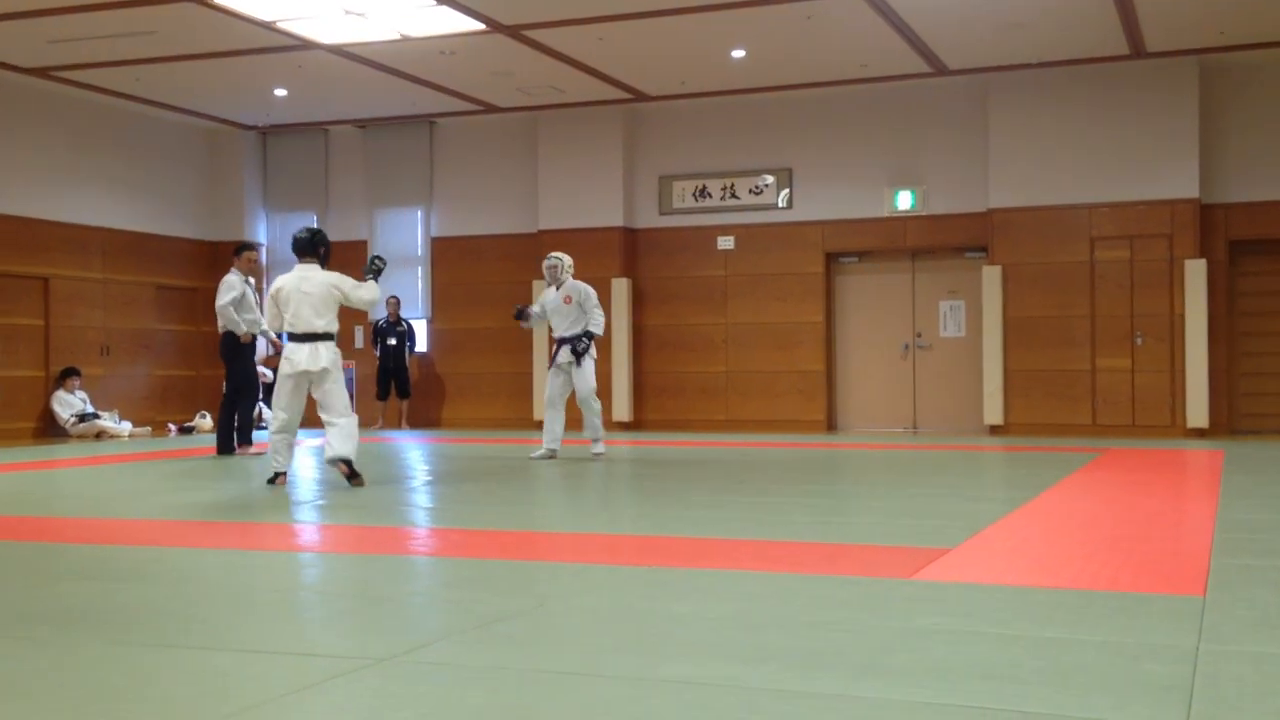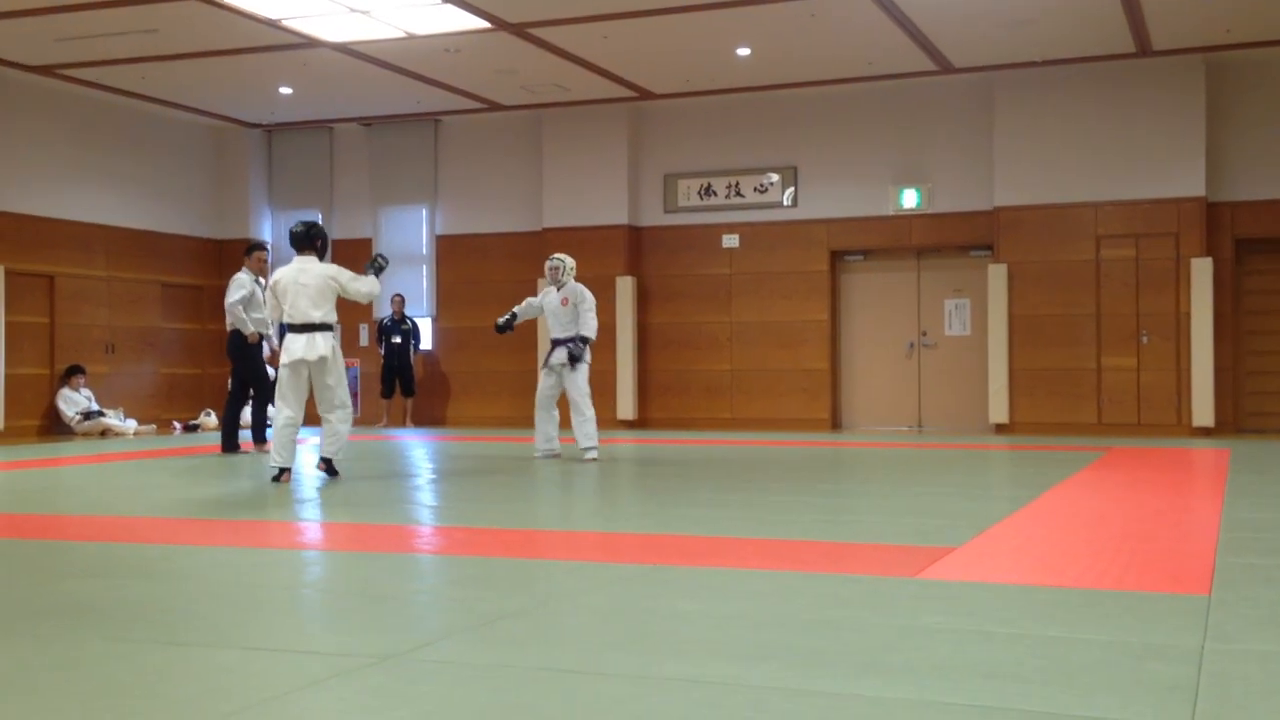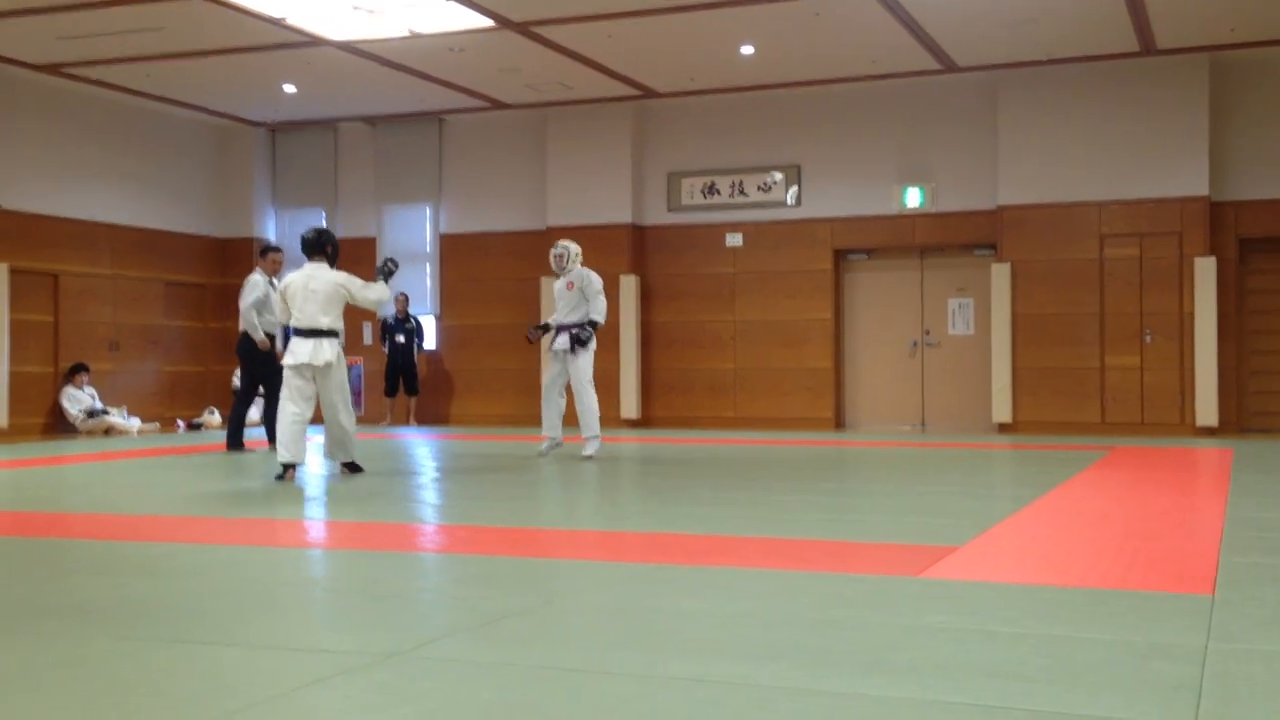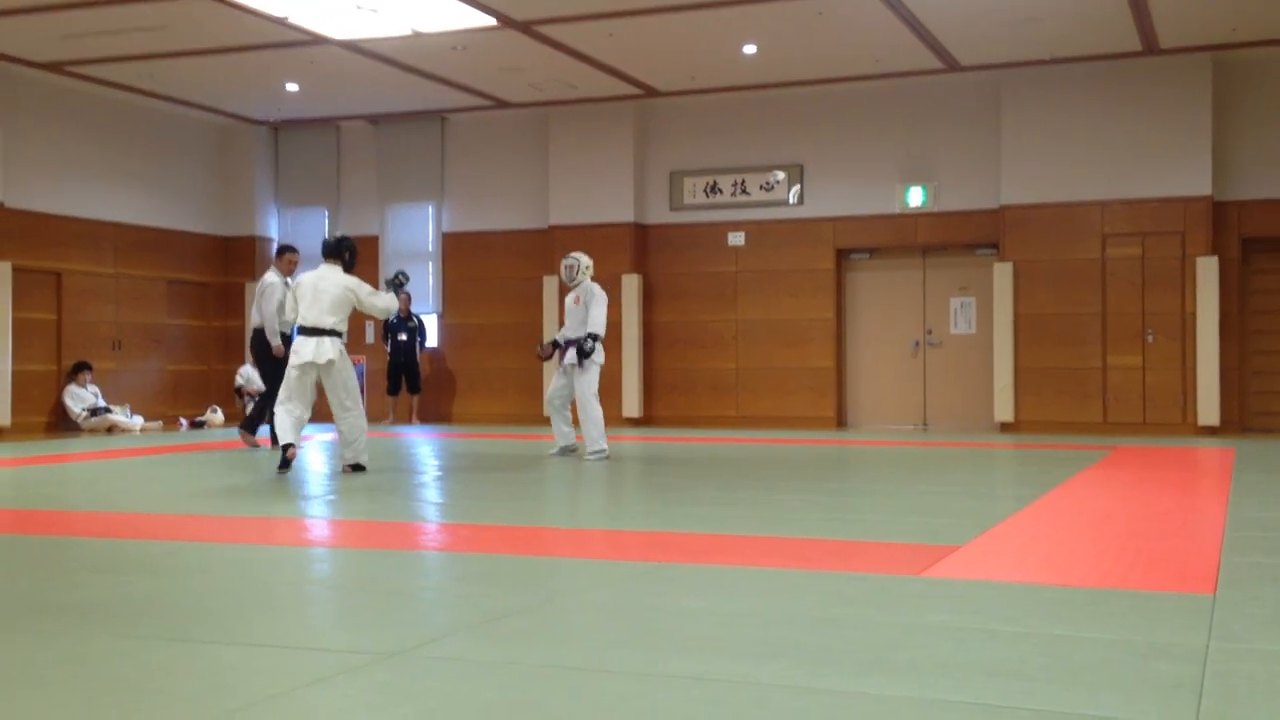
dt=0.2s
person 1, frame 1
left shoulder: (280, 284)
right shoulder: (334, 281)
left elbow: (273, 323)
right elbow: (369, 298)
right wrist: (372, 277)
left hip: (294, 354)
right hip: (324, 353)
left knee: (283, 417)
right knee: (340, 415)
left ankle: (279, 472)
right ankle: (344, 460)
person 1, frame 2
left shoulder: (279, 275)
right shoulder: (331, 272)
left elbow: (274, 314)
right elbow: (367, 291)
right wrist: (373, 273)
left hip: (293, 344)
right hip: (323, 344)
left knee: (287, 410)
right knee: (336, 407)
left ankle: (284, 467)
right ankle: (327, 457)
person 1, frame 3
left shoulder: (290, 280)
right shoulder: (341, 280)
left elbow: (283, 316)
right elbow: (376, 298)
right wrist: (383, 278)
left hip: (298, 348)
right hip: (328, 349)
left knee: (293, 409)
right knee: (338, 411)
left ankle: (288, 464)
right ankle: (346, 459)
person 1, frame 4
left shoulder: (303, 280)
right shoulder: (351, 284)
left elbow: (292, 314)
right elbow: (384, 307)
right wrist: (394, 289)
left hip: (303, 346)
right hip: (331, 349)
left knee: (290, 404)
right knee: (348, 406)
left ankle: (288, 445)
right ankle: (353, 460)
person 2, frame 1
left shoulder: (581, 288)
right shoulder: (547, 295)
left elbow: (596, 315)
right elbow: (535, 314)
left wrist: (588, 338)
right wrist: (523, 313)
left hip: (582, 348)
right hip: (560, 351)
left knee: (585, 394)
right knee: (553, 399)
left ankle: (597, 439)
right ankle: (550, 446)
person 2, frame 2
left shoulder: (580, 292)
right shoulder: (547, 294)
left elbow: (588, 320)
right elbow: (529, 307)
left wrist: (582, 343)
right wrist: (507, 319)
left hip: (574, 352)
right hip: (555, 353)
left knee: (579, 399)
right knee: (544, 400)
left ankle: (589, 447)
right ankle: (549, 446)
person 2, frame 3
left shoulder: (585, 276)
right shoulder: (559, 283)
left elbow: (598, 303)
left wrist: (590, 327)
right wrist: (543, 328)
left hip: (579, 339)
right hip: (562, 339)
left knee: (581, 385)
right knee: (551, 386)
left ankle: (592, 437)
right ankle: (553, 437)
person 2, frame 4
left shoulder: (592, 290)
right shoulder: (570, 296)
left elbow: (597, 316)
left wrist: (591, 340)
right wrist: (553, 344)
left hip: (587, 352)
right hip: (569, 354)
left knee: (586, 399)
right knee: (554, 398)
left ankle: (598, 448)
right ankle: (567, 442)
person 3, frame 1
left shoulder: (247, 283)
right shoulder: (232, 281)
left elbow: (256, 317)
right elbow: (223, 307)
left wrist: (271, 336)
right wrist: (242, 330)
left hip: (243, 343)
right hip: (236, 342)
left knee: (233, 395)
right knee: (250, 391)
left ankle: (225, 445)
right ankle: (243, 442)
person 3, frame 2
left shoulder: (257, 283)
right shoulder: (242, 280)
left elbow: (263, 318)
right elbow: (231, 305)
left wrist: (272, 342)
right wrist: (249, 331)
left hip: (250, 342)
right hip: (244, 342)
left knee: (238, 394)
right knee: (262, 390)
left ankle: (229, 443)
right ankle: (260, 440)
person 3, frame 3
left shoulder: (268, 283)
right shoulder: (257, 281)
right elbow: (247, 309)
left wrist: (274, 346)
right wrist: (260, 338)
left hip: (253, 343)
right hip: (257, 343)
left knee: (246, 393)
right knee: (275, 389)
left ankle: (234, 441)
right ankle: (275, 439)
person 3, frame 4
left shoulder: (280, 281)
right shoulder: (273, 282)
right elbow: (269, 315)
left wrist: (278, 342)
right wrist: (276, 343)
left hip: (268, 340)
right hip: (267, 340)
left knee: (273, 389)
right knee: (281, 389)
left ankle: (248, 428)
right ankle: (279, 438)
